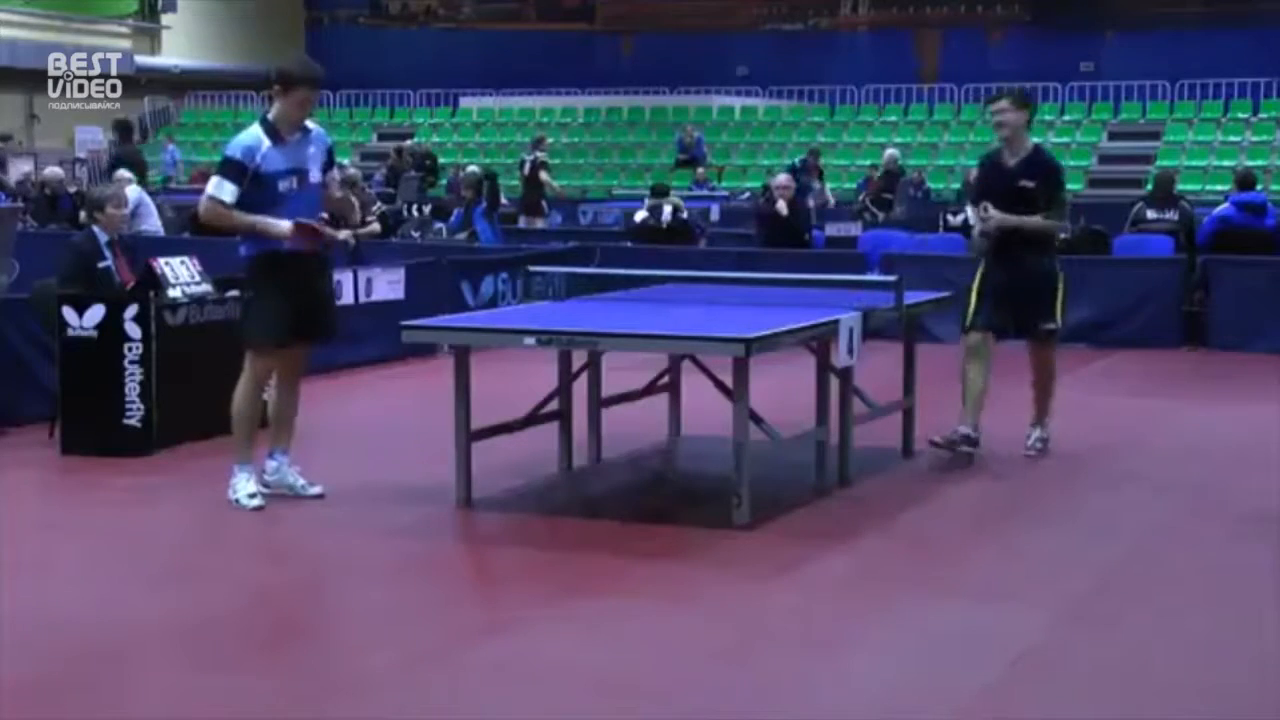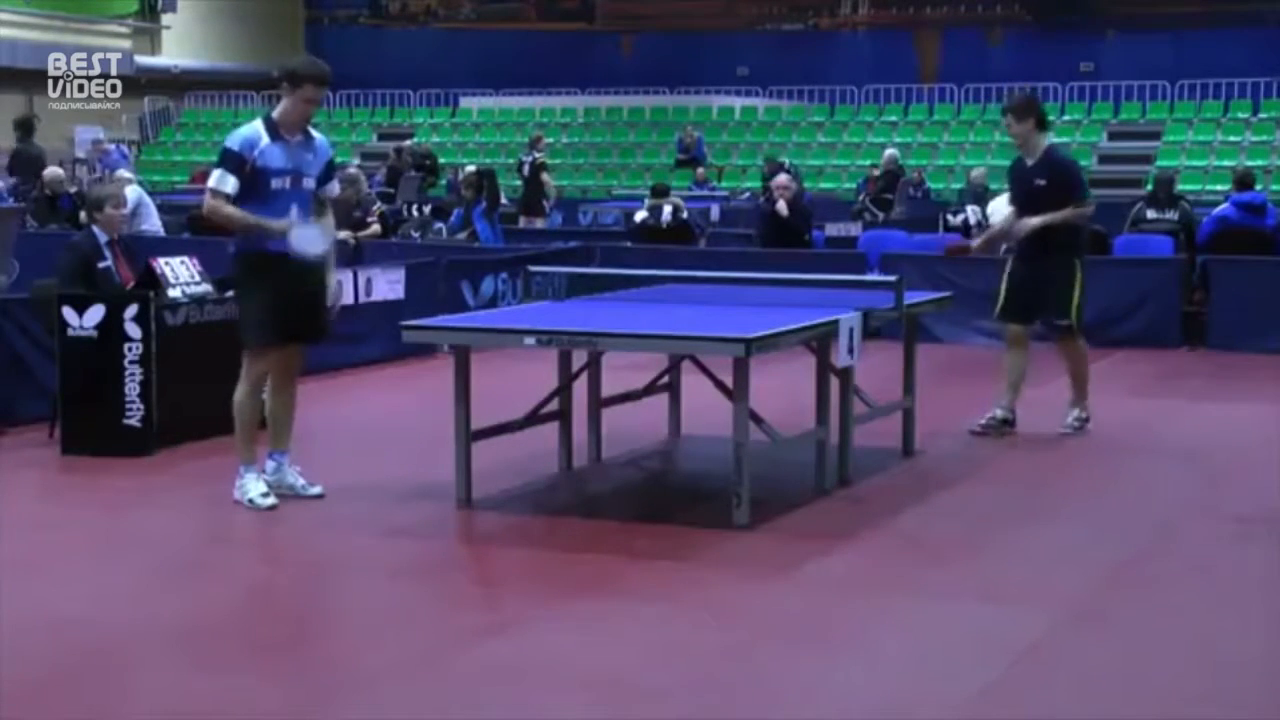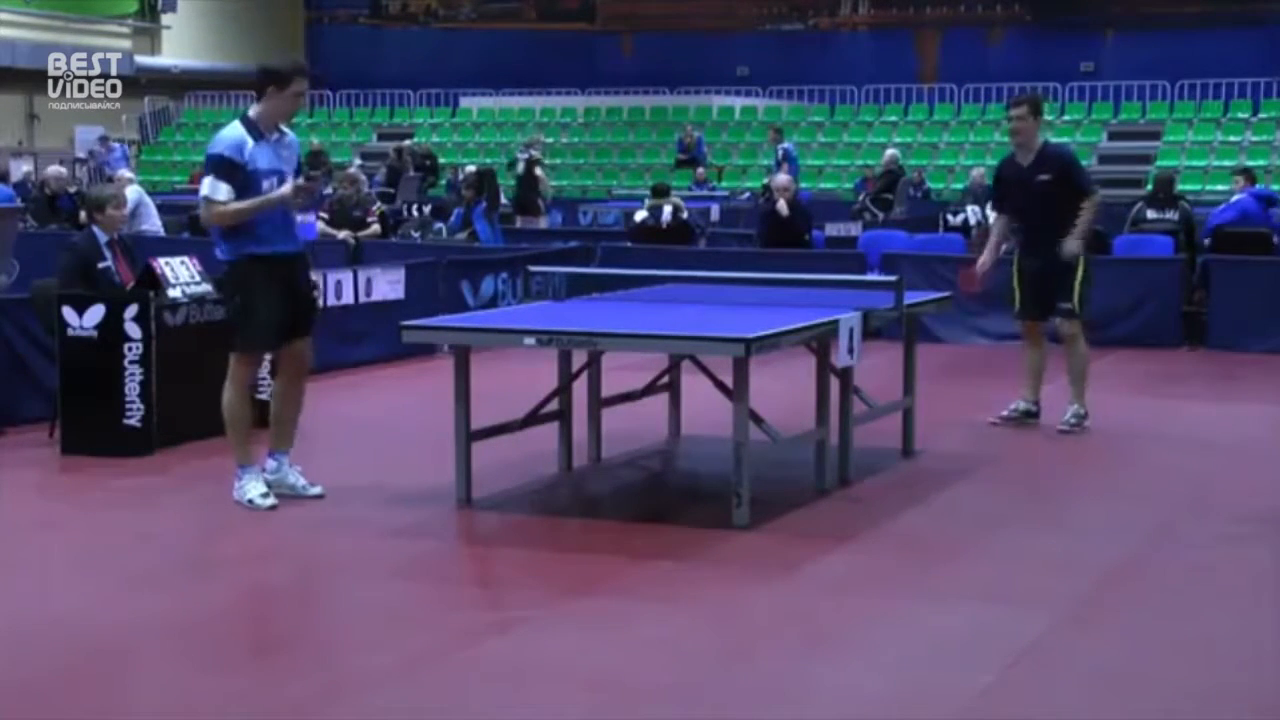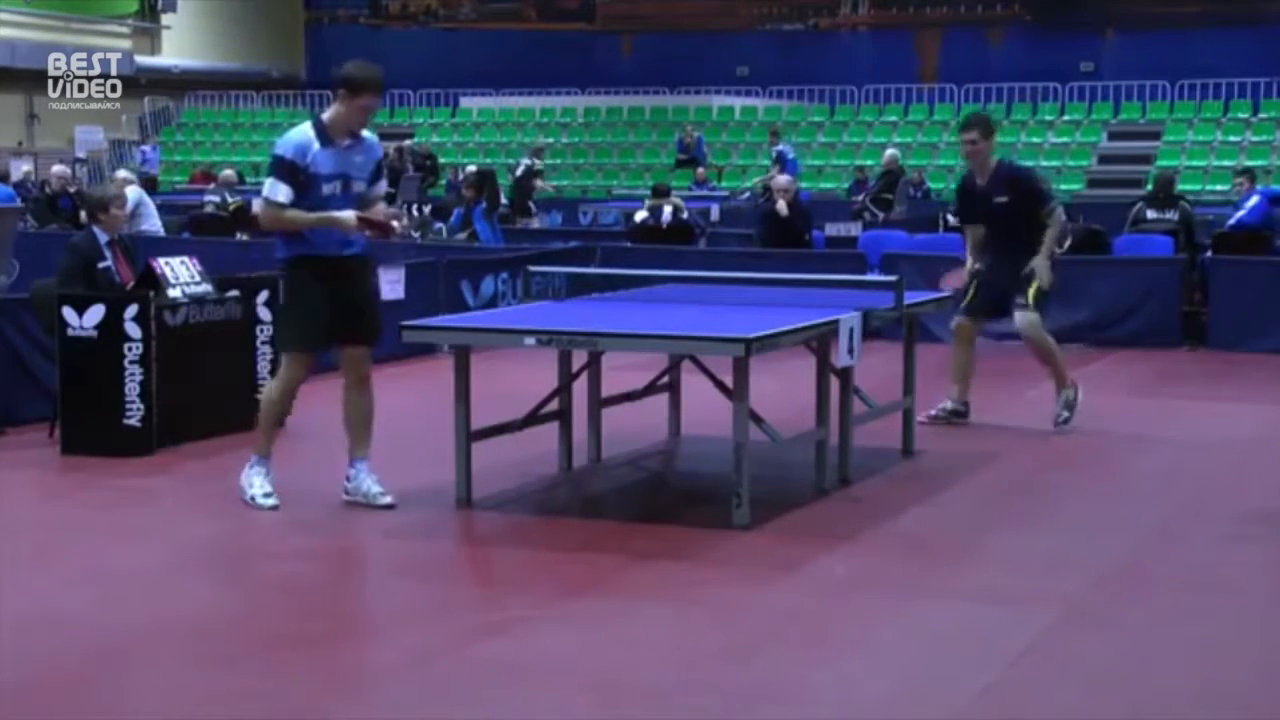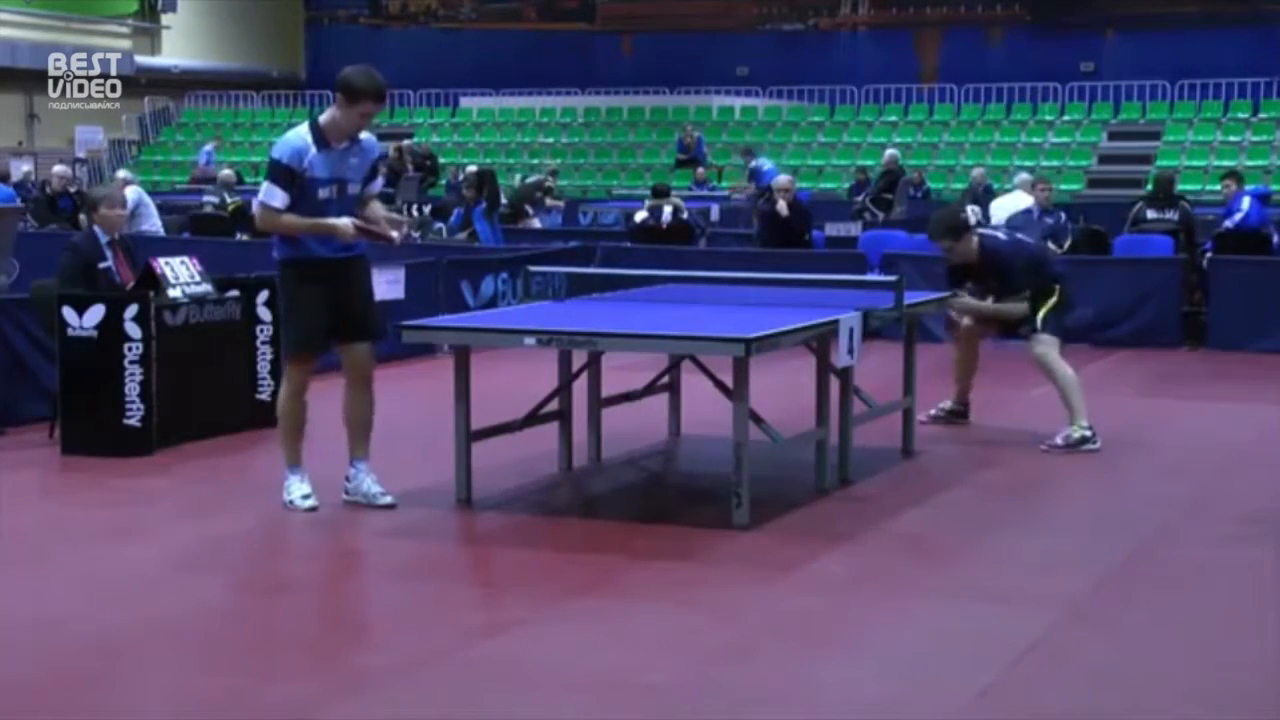
dt=1s
person 1, frame 1
left shoulder: (319, 138)
right shoulder: (247, 146)
right elbow: (209, 209)
right wrist: (269, 226)
left hip: (311, 264)
right hip: (269, 267)
left knee: (293, 369)
right knee: (259, 368)
left ankle: (278, 465)
right ankle: (242, 472)
person 1, frame 2
left shoulder: (320, 147)
right shoulder: (246, 141)
right elbow: (213, 205)
left wrist: (328, 270)
right wrist: (272, 228)
left hip: (302, 269)
right hip: (261, 267)
left knee: (289, 370)
right knee: (257, 369)
left ankle: (279, 466)
right ankle: (248, 473)
person 1, frame 3
left shoulder: (290, 141)
right shoulder: (230, 144)
right elbow: (212, 216)
right wrist: (274, 198)
left hip: (290, 263)
right hip: (250, 268)
left knee: (297, 366)
right knee: (244, 371)
left ankle: (279, 464)
right ankle: (245, 474)
person 1, frame 4
left shoulder: (370, 147)
right shoulder: (296, 145)
right elbow: (269, 216)
left wrist: (384, 219)
right wrist: (331, 219)
left hip: (354, 266)
right hip: (307, 268)
left knee: (359, 372)
right knee: (293, 372)
left ankle: (358, 473)
right ankle: (257, 467)
person 1, frame 5
left shoulder: (367, 148)
right shoulder: (292, 149)
right elbow: (265, 218)
left wrist: (381, 219)
right wrist: (328, 226)
left hip: (350, 267)
right hip: (304, 271)
left knee: (362, 370)
right knee: (298, 375)
left ankle: (358, 473)
right ankle: (294, 475)
person 2, frame 1
left shoulder: (1046, 165)
right shoulder: (988, 164)
left elbow: (1056, 223)
left wrist: (1007, 221)
right wrist: (981, 227)
left hip: (1037, 268)
right hip: (996, 266)
left knee: (1042, 350)
right knee: (975, 343)
left ankle: (1039, 427)
right ankle: (968, 429)
person 2, frame 2
left shoulder: (1062, 164)
right shoulder: (1017, 167)
left elbow: (1085, 210)
left wrist: (1040, 222)
right wrist: (985, 237)
left hip: (1060, 263)
right hip: (1024, 261)
left knee: (1068, 337)
right knee: (1015, 335)
left ankle: (1080, 408)
right ankle: (1005, 412)
person 2, frame 3
left shoulder: (1061, 157)
right shoulder: (1006, 168)
left elbow: (1091, 200)
right elbow: (1003, 216)
left wrist: (1077, 237)
right wrist: (989, 253)
left hip: (1065, 257)
right hip: (1028, 257)
left knee: (1069, 329)
right knee: (1030, 329)
left ankle: (1078, 407)
right ankle: (1029, 403)
person 2, frame 4
left shoulder: (1018, 176)
right shoulder: (966, 185)
left elbow: (1056, 216)
left wrist: (1043, 256)
right wrist: (970, 261)
left hip: (1028, 266)
right hip: (994, 265)
left knee: (1027, 325)
right knee: (962, 327)
left ankle: (1065, 386)
right ankle: (958, 404)
person 2, frame 5
left shoulder: (1003, 253)
right shoulder: (960, 257)
left elbow: (1022, 308)
right elbow: (960, 291)
left wrist: (976, 307)
right wrist: (966, 309)
left hip: (1045, 290)
left knee: (1043, 351)
right knee: (966, 333)
left ankle: (1082, 429)
right ankle: (959, 405)
